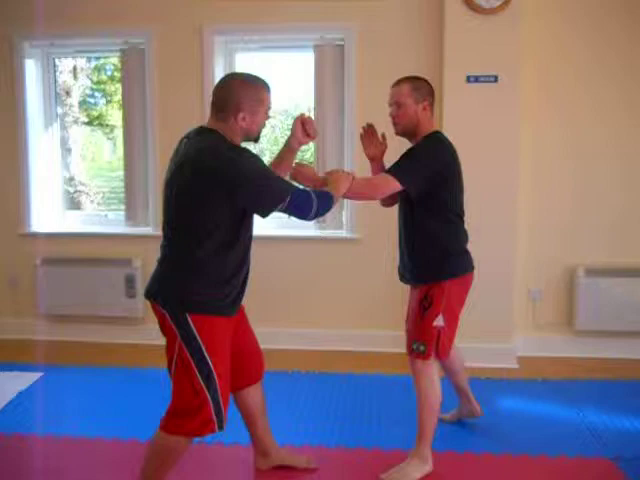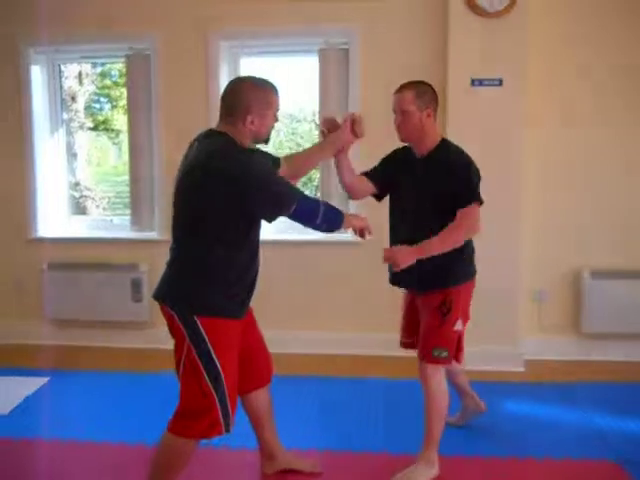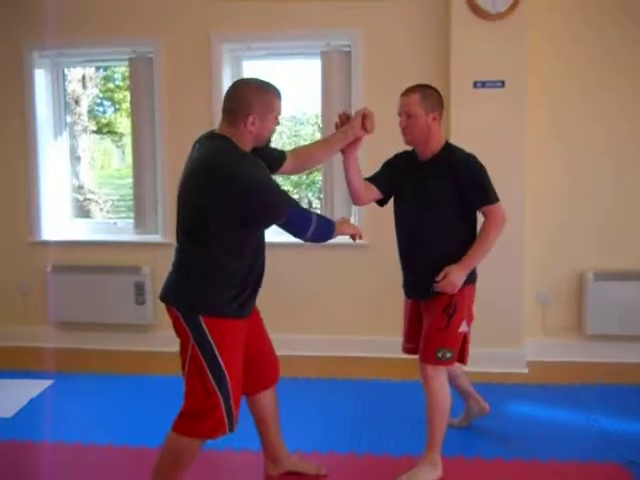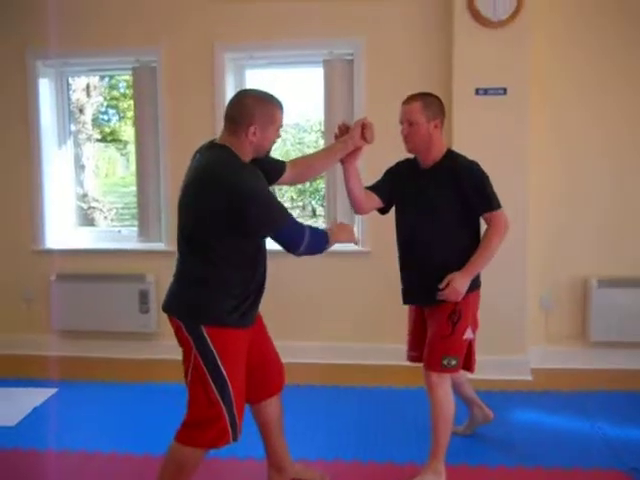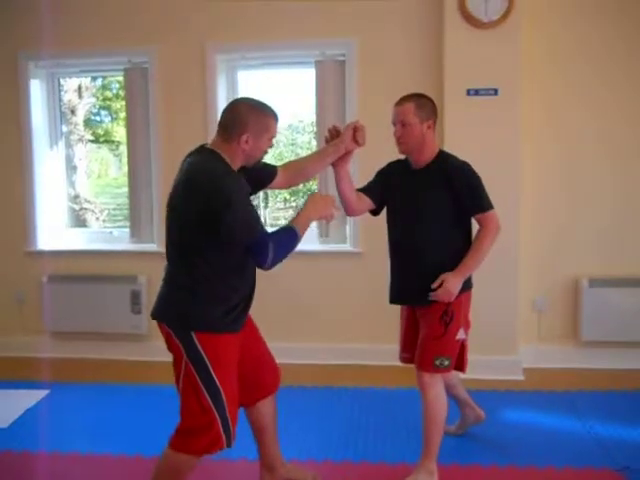
dt=0.3s
person 1, frame 1
left shoulder: (204, 144)
right shoulder: (226, 161)
left elbow: (263, 186)
right elbow: (299, 204)
left wrist: (293, 146)
right wrist: (334, 189)
left hip: (213, 294)
right hip: (192, 302)
left knee: (248, 368)
right knee: (198, 407)
person 1, frame 2
left shoulder: (217, 147)
right shoulder: (235, 165)
left elbow: (281, 173)
right elbow: (305, 210)
left wrist: (336, 143)
right wrist: (350, 219)
left hip: (222, 296)
right hip: (200, 304)
left knee: (256, 372)
right knee: (204, 410)
person 1, frame 3
left shoulder: (223, 148)
right shoulder: (235, 169)
left elbow: (292, 161)
right elbow: (301, 224)
left wrist: (347, 135)
right wrist: (340, 227)
left hip: (230, 297)
right hip: (207, 305)
left knee: (263, 372)
right knee: (210, 408)
person 1, frame 4
left shoulder: (226, 158)
right shoulder: (233, 178)
left elbow: (292, 172)
right elbow: (296, 239)
left wrist: (347, 145)
right wrist: (337, 234)
left hip: (233, 307)
right hip: (208, 315)
left knee: (267, 380)
right knee: (212, 418)
person 1, frame 5
left shoulder: (218, 165)
right shoulder: (215, 182)
left elbow: (283, 176)
right elbow: (267, 253)
left wrist: (338, 148)
right wrist: (310, 213)
left hip: (224, 312)
right hip: (197, 321)
left knee: (262, 380)
right knee: (208, 424)
person 2, frame 1
left shoulder: (432, 153)
right shoulder: (422, 152)
left elbow: (377, 191)
right elbow: (388, 198)
left wrist: (316, 178)
right wrist: (375, 159)
left hip: (442, 274)
right hip: (432, 270)
left knee: (422, 358)
right knee: (438, 345)
right ankle: (468, 404)
person 2, frame 2
left shoulder: (455, 162)
right shoulder: (399, 160)
left elbow: (469, 224)
right elbow: (357, 189)
left wrist: (415, 251)
right wrist: (341, 153)
left hip: (448, 280)
right hip: (419, 280)
left knee: (431, 364)
right knee: (436, 352)
right ankle: (471, 401)
person 2, frame 3
left shoulder: (462, 164)
right shoulder: (400, 164)
left elbow: (496, 218)
right elbow: (361, 195)
left wrist: (463, 267)
right wrist: (349, 153)
left hip: (450, 284)
right hip: (415, 283)
left knee: (432, 367)
right knee: (437, 356)
right ankle: (474, 401)
person 2, frame 4
left shoulder: (464, 171)
right shoulder: (401, 173)
left elbow: (499, 224)
right elbow: (362, 205)
left wrist: (467, 274)
right wrist: (349, 163)
left hip: (454, 291)
right hip: (418, 290)
left knee: (436, 375)
right knee: (440, 364)
right ankle: (478, 409)
person 2, frame 5
left shoulder: (456, 172)
right shoulder: (393, 174)
left elbow: (491, 225)
right elbow: (354, 206)
left wrist: (459, 275)
right wrist: (340, 166)
left hip: (445, 292)
right hip: (410, 291)
left knee: (429, 375)
right knee: (432, 364)
right ankle: (470, 410)
